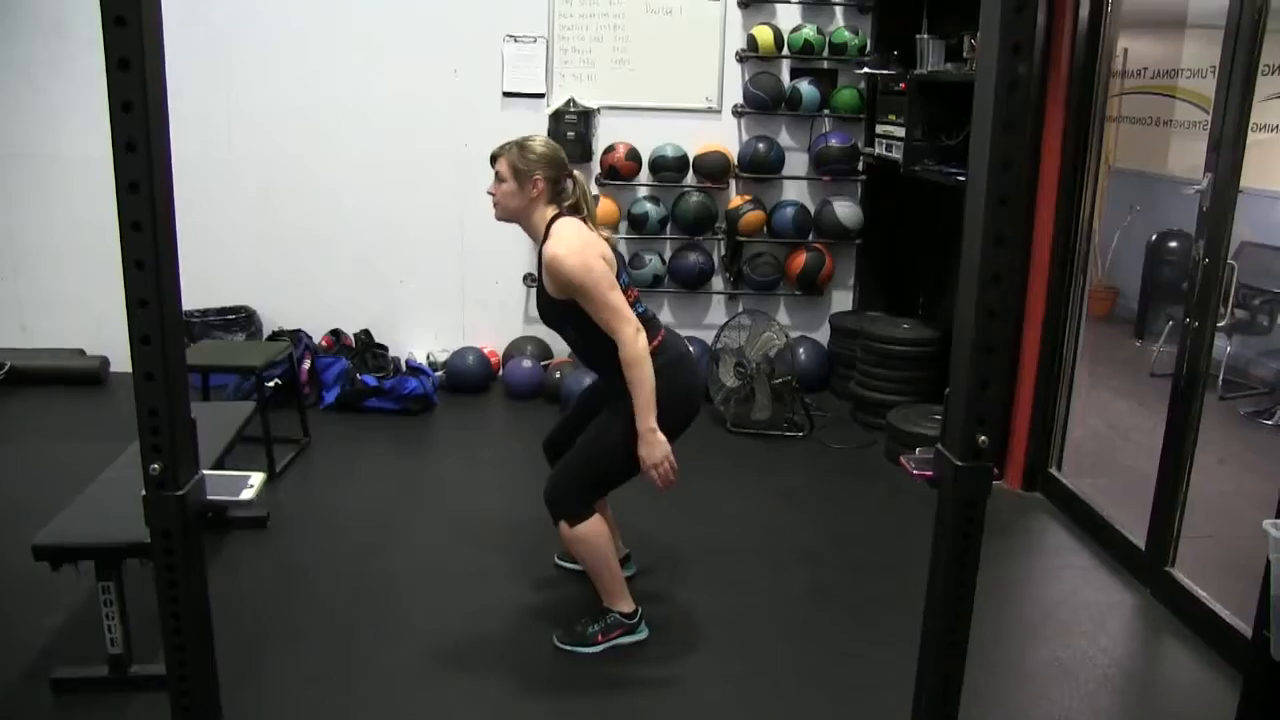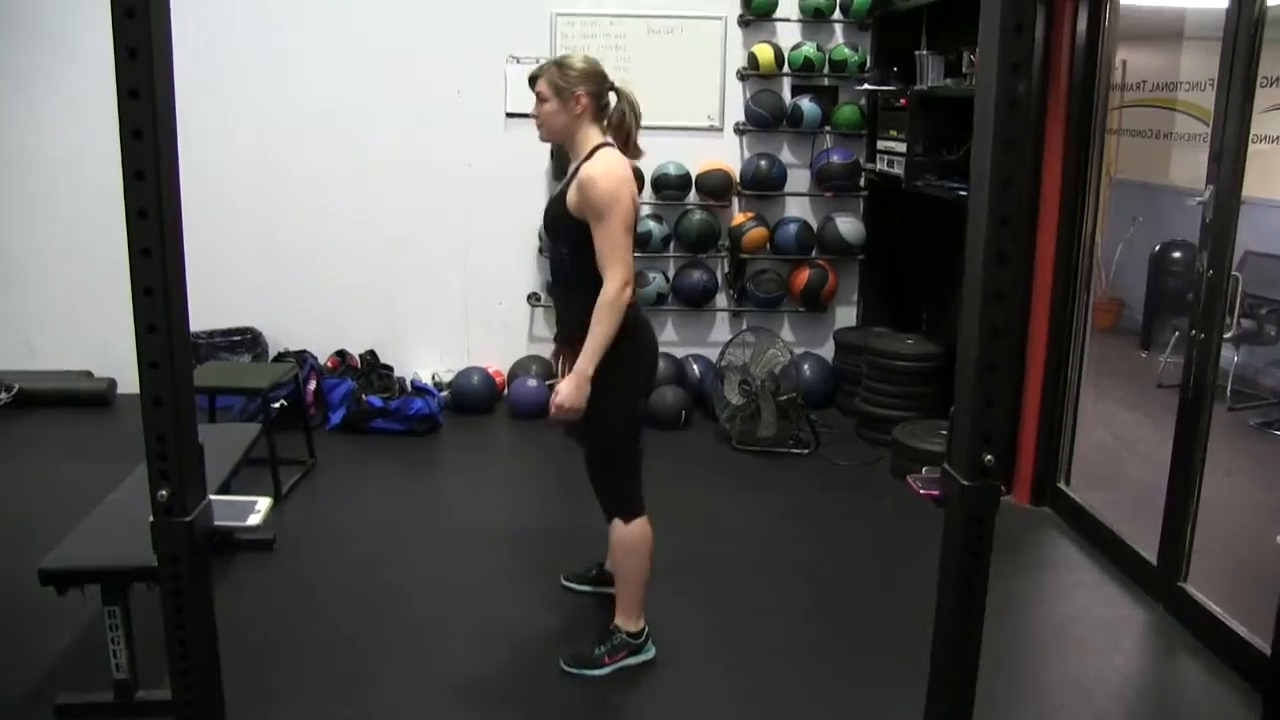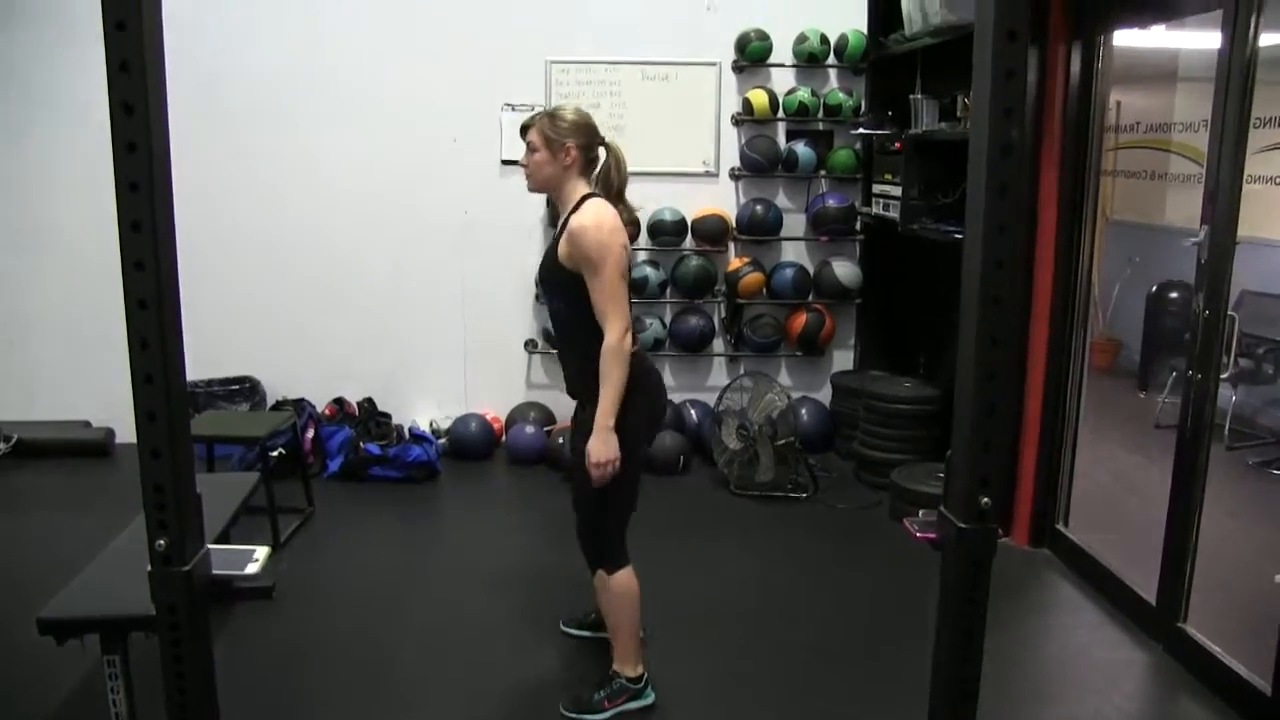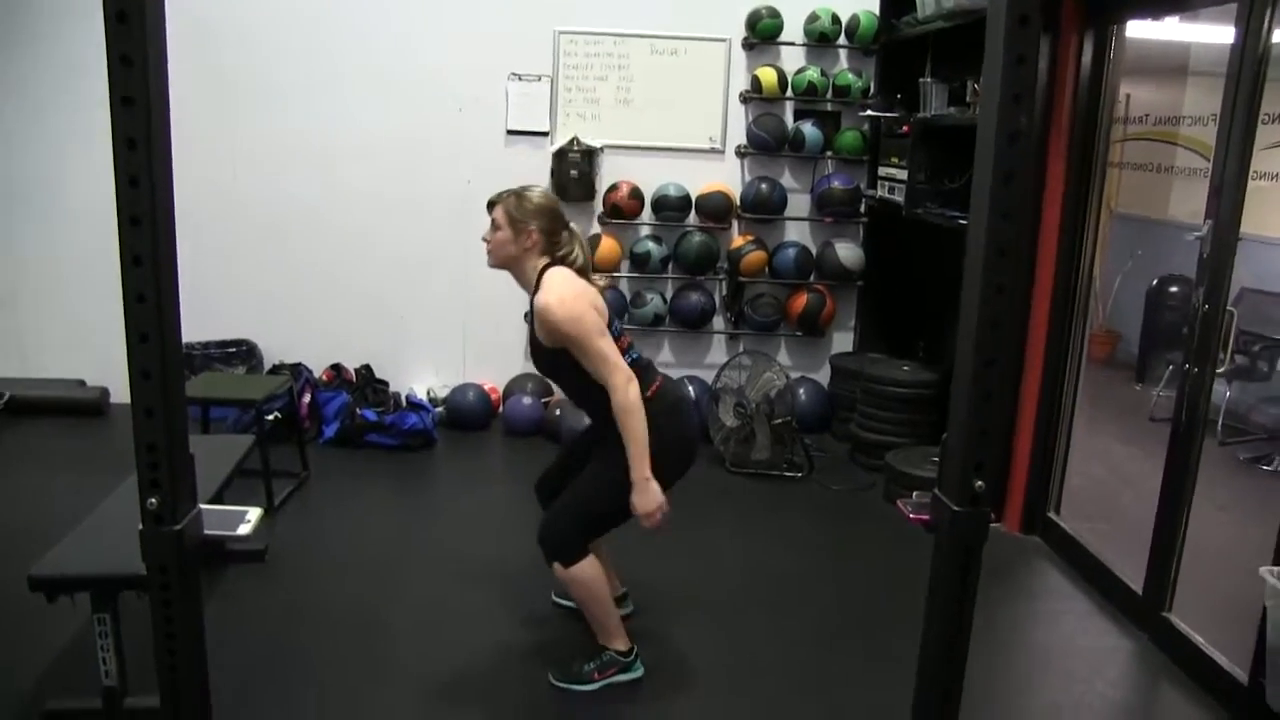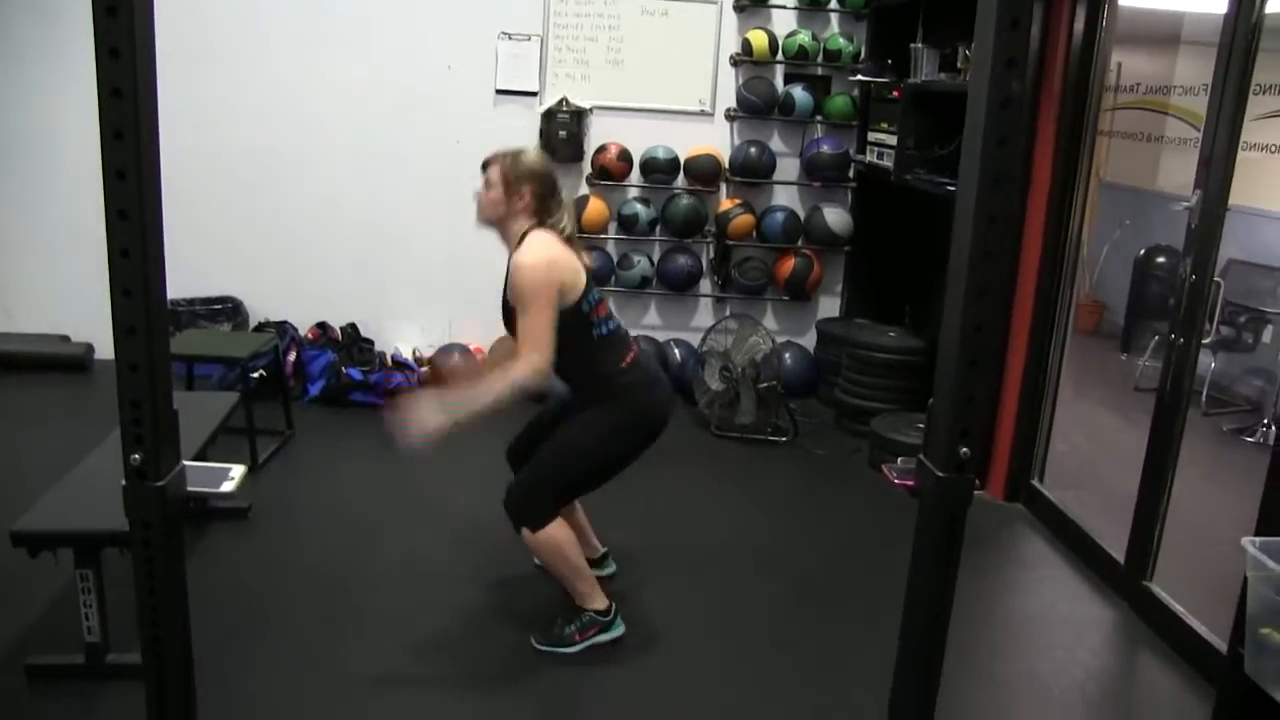
dt=0.4s
person 1, frame 1
left shoulder: (562, 250)
right shoulder: (562, 231)
left elbow: (631, 337)
left wrist: (648, 433)
left hip: (663, 383)
right hip: (648, 373)
left knee: (565, 495)
right knee: (560, 450)
left ankle: (622, 616)
right ankle: (613, 553)
person 1, frame 2
left shoulder: (604, 171)
right shoulder: (590, 164)
left elbow: (618, 285)
left wrist: (580, 375)
right wrist: (568, 342)
left hip: (613, 351)
right hip: (599, 342)
left knee: (619, 486)
right knee: (605, 471)
left ankle: (630, 634)
right ankle: (617, 568)
person 1, frame 3
left shoulder: (592, 222)
right shoulder: (579, 214)
left elbow: (617, 334)
left wrist: (606, 429)
left hip: (621, 399)
right hip: (600, 392)
left knee: (601, 535)
right knee: (591, 518)
right ankle: (612, 614)
person 1, frame 4
left shoulder: (553, 299)
right shoulder: (554, 280)
left elbow: (622, 384)
left wrist: (642, 480)
left hip: (658, 429)
right hip: (641, 415)
left knee: (559, 536)
right knee: (552, 491)
left ankle: (618, 653)
right ankle: (609, 591)
person 1, frame 5
left shoulder: (534, 261)
right shoulder: (536, 248)
left elbow: (533, 367)
right elbow: (542, 348)
left wrist: (447, 407)
right wrist: (462, 387)
left hip: (630, 401)
right hip: (612, 386)
left knee: (527, 500)
right knee: (524, 459)
left ankle: (596, 614)
right ankle: (590, 555)
